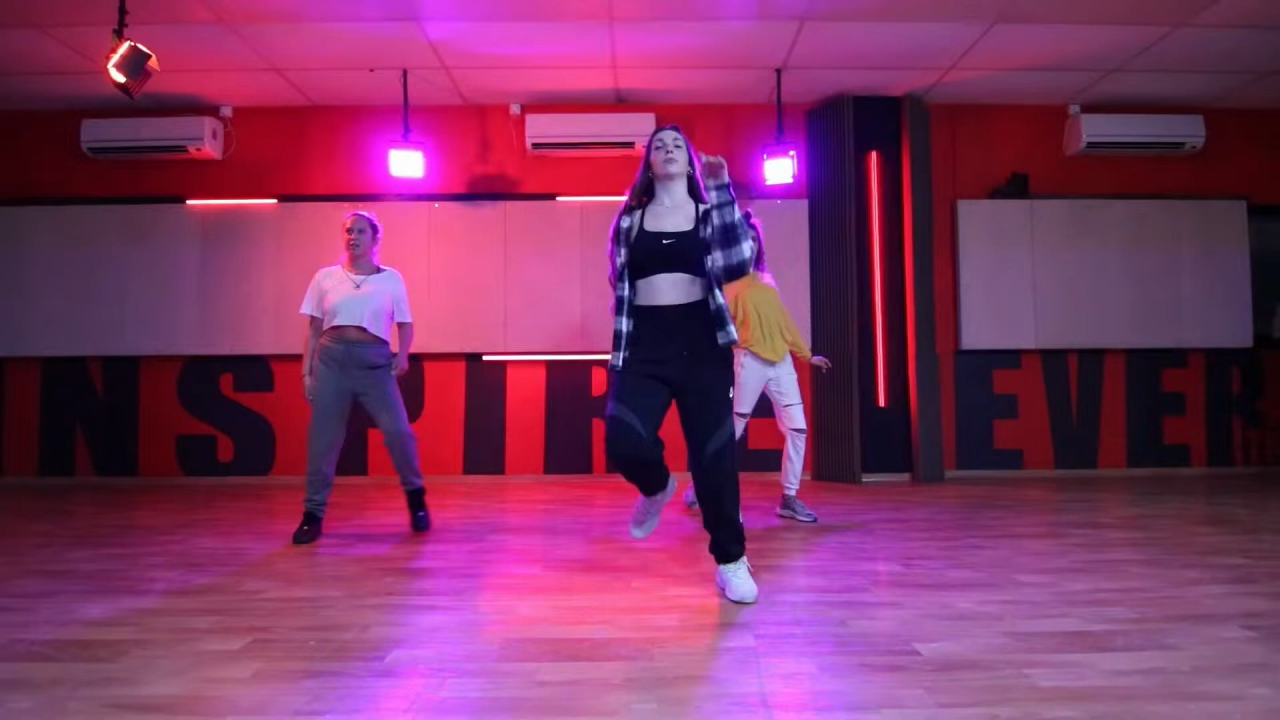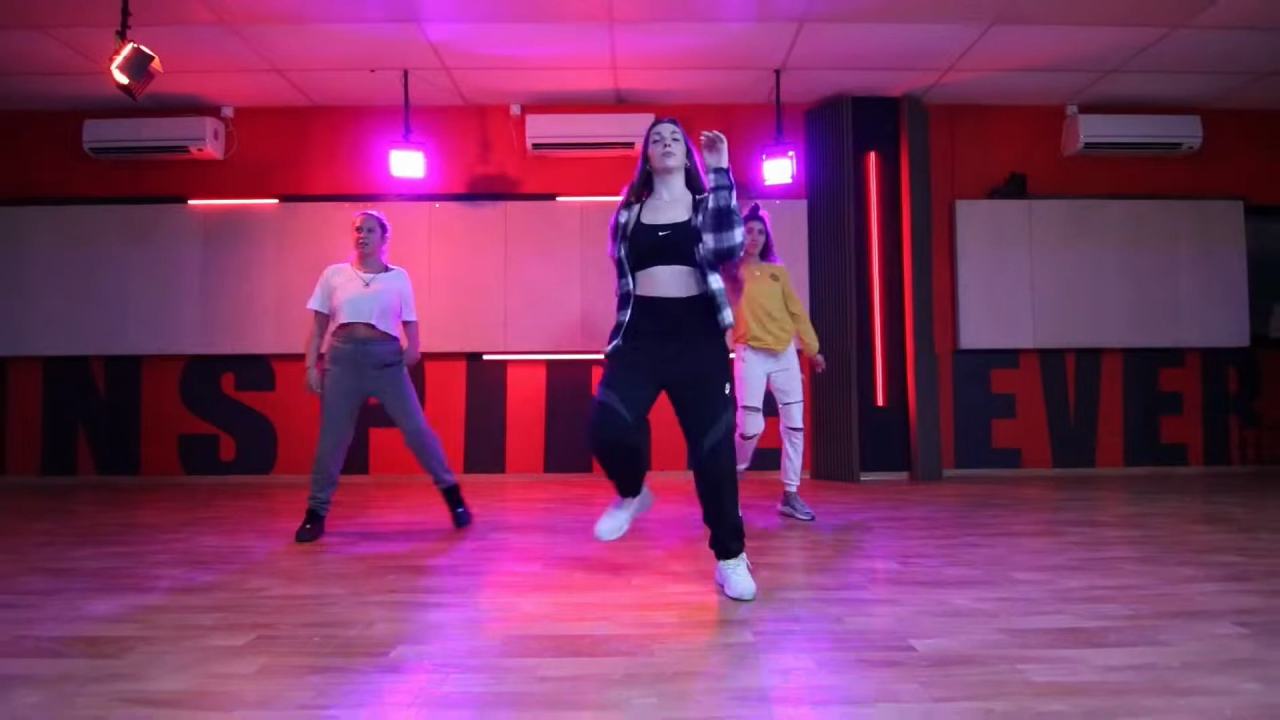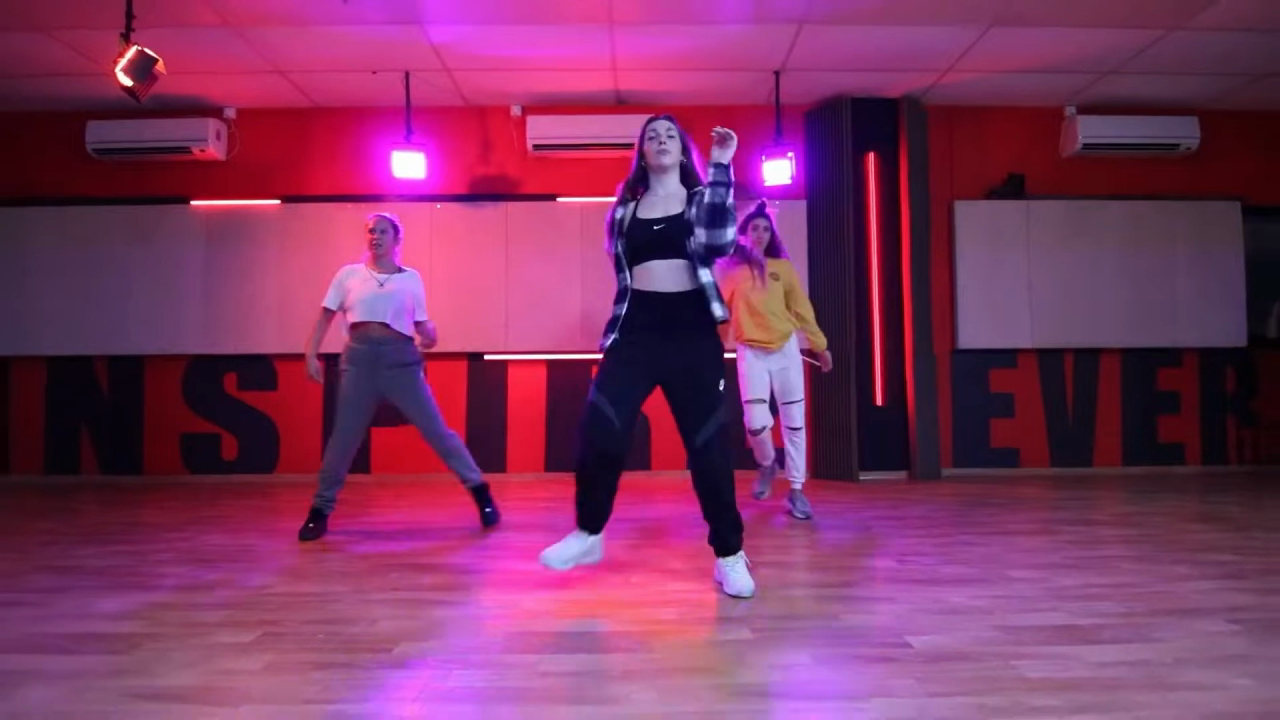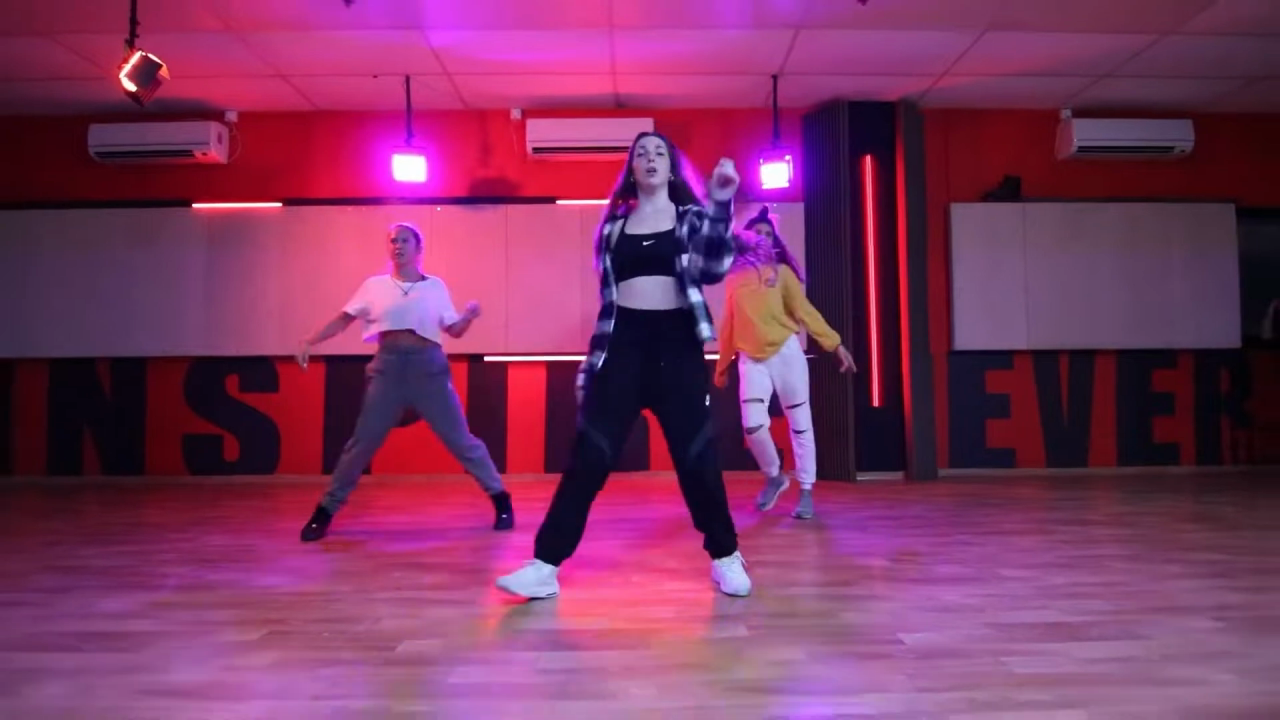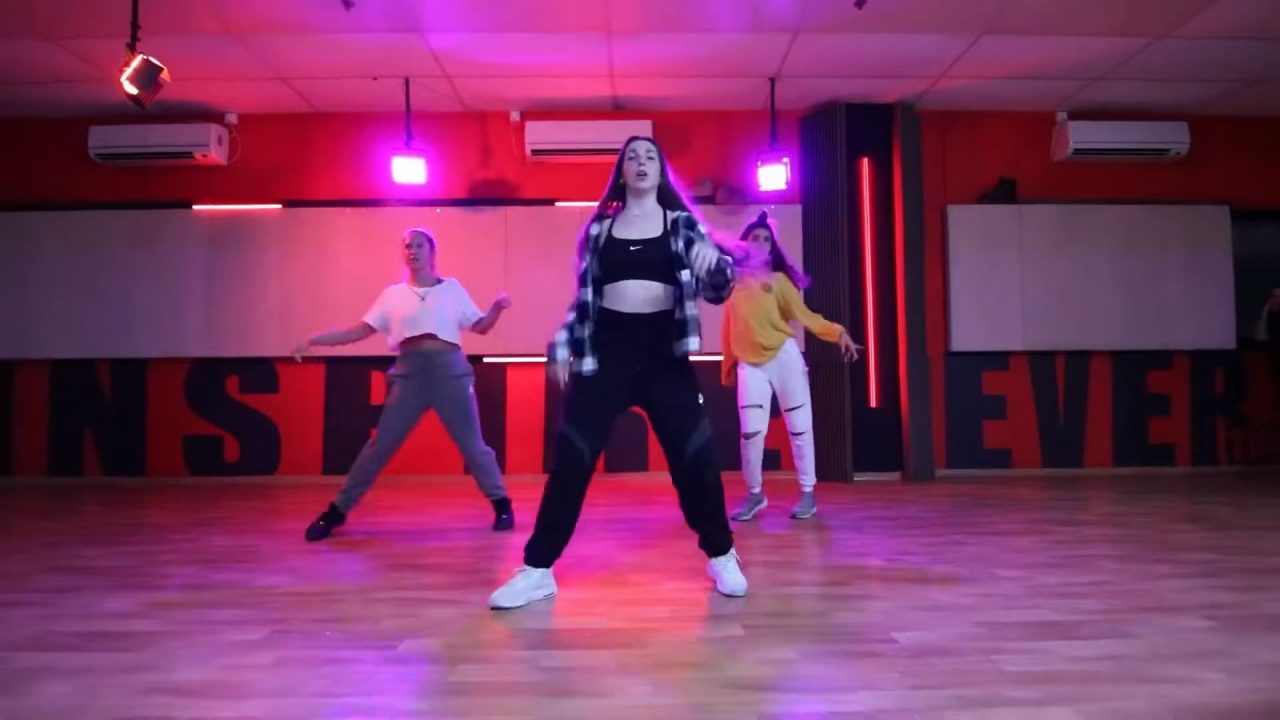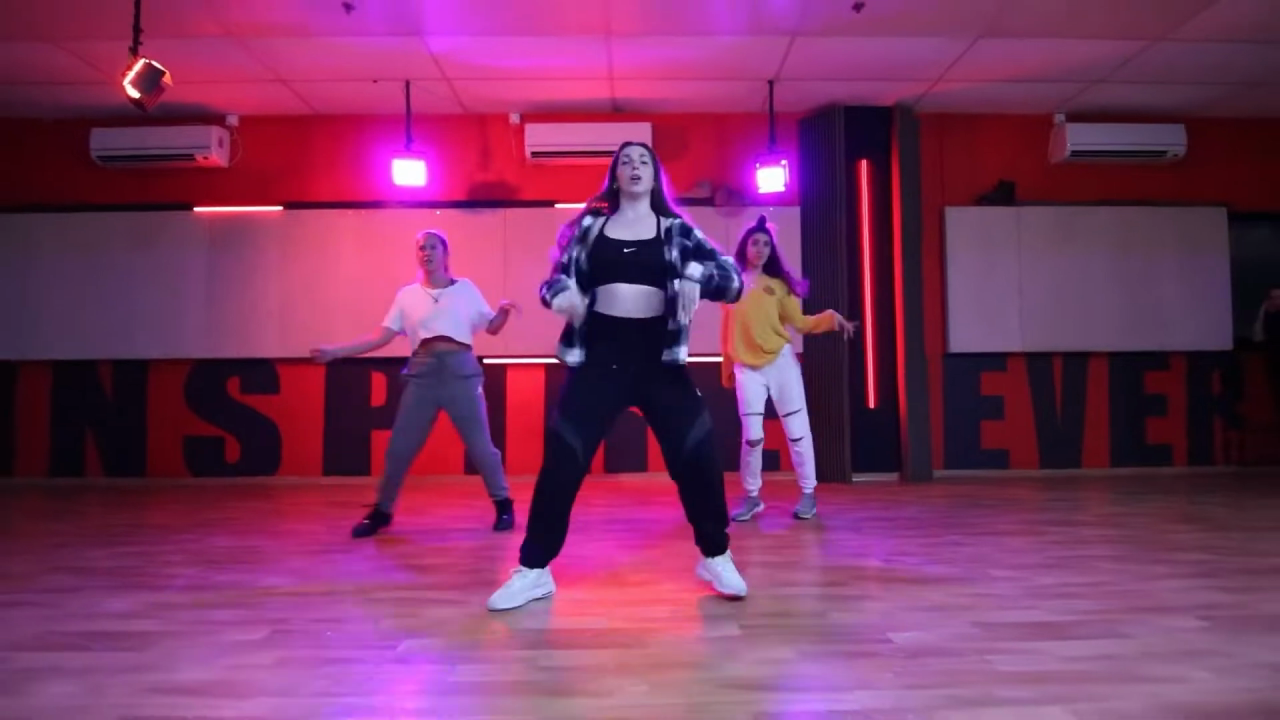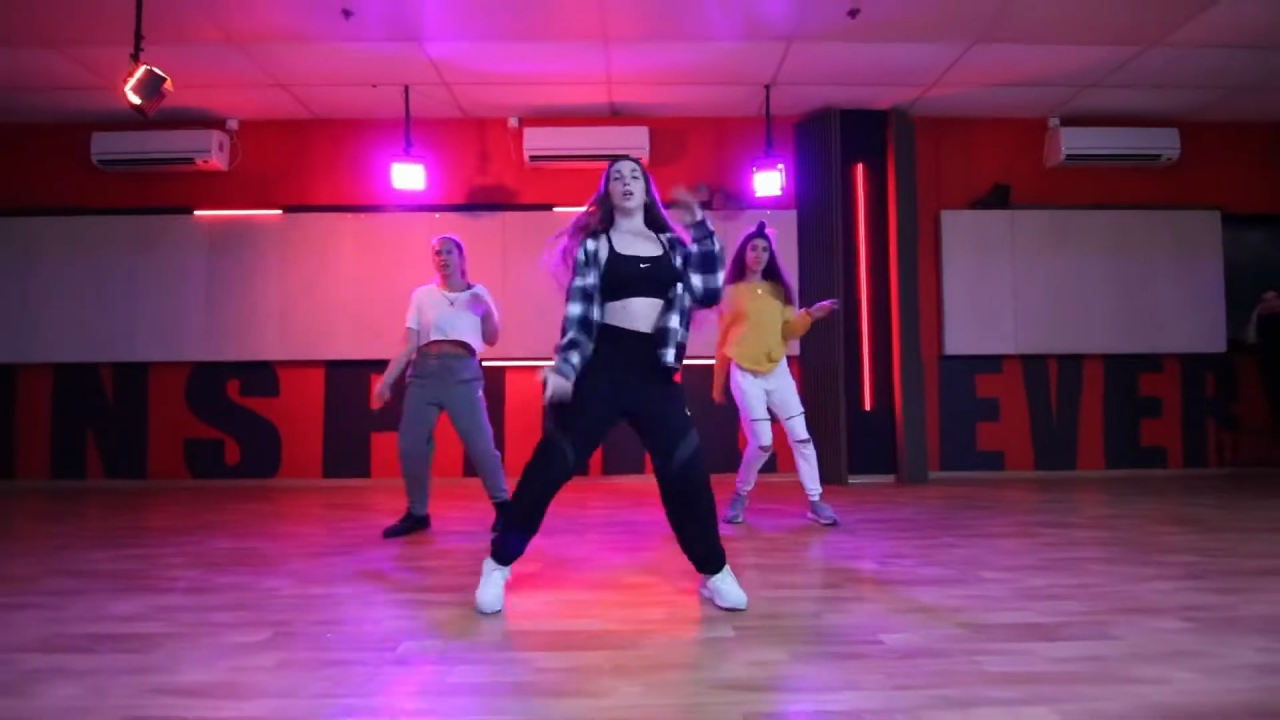
dt=0.1s
person 1, frame 1
left shoulder: (712, 213)
right shoulder: (629, 221)
left elbow: (736, 263)
right elbow: (622, 291)
left wrist: (723, 189)
right wrist: (618, 356)
left hip: (702, 346)
right hip: (645, 348)
left knee: (715, 458)
right knee: (624, 443)
left ankle: (731, 561)
right ankle: (658, 486)
person 1, frame 2
left shoulder: (708, 202)
right shoulder: (629, 214)
left elbow: (726, 249)
right elbow: (623, 283)
left wrist: (718, 171)
right wrist: (615, 345)
left hip: (699, 339)
right hip: (642, 338)
left knee: (713, 451)
right knee: (609, 428)
left ankle: (730, 557)
right ankle: (631, 492)
person 1, frame 3
left shoulder: (702, 198)
right shoulder: (625, 211)
left elbow: (719, 240)
left wrist: (720, 168)
right wrist: (611, 340)
left hip: (692, 333)
right hip: (638, 333)
left knee: (710, 447)
right knee: (601, 431)
left ankle: (728, 555)
right ankle: (587, 534)
person 1, frame 4
left shoulder: (692, 216)
right shoulder: (613, 227)
left elbow: (713, 265)
right elbow: (609, 298)
left wrist: (722, 199)
right wrist: (590, 367)
left hip: (677, 353)
right hip: (621, 352)
left knee: (699, 460)
right knee: (589, 458)
left ankle: (724, 555)
right ankle: (544, 566)
person 1, frame 5
left shoulder: (681, 224)
right shoulder: (601, 226)
left elbow: (718, 286)
right elbow: (586, 293)
left wrist: (712, 262)
right wrist: (563, 344)
left hip: (664, 355)
right hip: (604, 355)
left knee: (696, 459)
right knee: (570, 463)
left ankle: (720, 555)
right ankle: (538, 570)
person 1, frame 6
left shoulder: (676, 230)
right shoulder: (591, 225)
left elbow: (730, 281)
right elbow: (561, 277)
left wrist: (698, 278)
right wrist: (559, 295)
left hip: (659, 358)
right hip: (600, 355)
left knee: (698, 456)
right knee: (563, 460)
left ankle: (715, 556)
right ankle: (533, 570)
person 1, frame 7
left shoulder: (671, 245)
right shoulder: (593, 241)
left elbow: (704, 293)
right elbow: (580, 303)
left wrist: (700, 226)
right wrist: (563, 363)
left hip: (652, 374)
right hip: (597, 370)
left knee: (687, 476)
right knee: (546, 470)
left ankle: (714, 573)
right ankle: (499, 565)
person 2, frame 1
left shoulder: (391, 279)
right shoulder: (325, 277)
left elbow: (405, 325)
right elbow: (310, 327)
left wrist: (403, 355)
right wrist: (308, 371)
left hip: (374, 361)
right hip: (331, 359)
left knee: (397, 430)
right knee: (323, 440)
left ankle: (415, 496)
right ankle: (313, 513)
person 2, frame 2
left shoulder: (399, 278)
right shoulder: (334, 274)
left elbow: (409, 324)
right elbow: (318, 324)
left wrist: (413, 348)
right wrist: (311, 364)
left hip: (386, 359)
right hip: (343, 358)
left knee: (417, 429)
right knee: (332, 438)
left ankle: (451, 491)
right ankle: (317, 511)
person 2, frame 3
left shoulder: (411, 279)
right shoulder: (348, 275)
left elbow: (422, 324)
right elbow: (326, 316)
left wrist: (429, 336)
right wrist: (312, 352)
left hip: (402, 360)
right hip: (361, 360)
left knee: (435, 430)
right knee: (344, 438)
left ankle: (480, 491)
right ankle: (320, 510)
person 2, frame 4
left shoulder: (435, 286)
right shoulder: (373, 286)
left elbow: (453, 330)
right elbow: (343, 319)
left wrist: (469, 316)
right wrist: (310, 341)
left hip: (428, 368)
right hip: (388, 368)
left knee: (459, 438)
right knee: (364, 442)
left ankle: (499, 497)
right ankle: (326, 509)
person 2, frame 5
left shoulder: (452, 288)
right shoulder: (393, 295)
left elbow: (480, 327)
right elbow: (361, 330)
left wrist: (497, 310)
right wrist: (315, 339)
left hip: (452, 370)
right hip: (411, 373)
left knee: (472, 445)
right knee: (380, 445)
left ankle: (500, 503)
right ankle: (338, 510)
person 2, frame 6
left shoulder: (466, 288)
right shoulder: (407, 295)
left elbow: (492, 327)
right elbow: (382, 337)
left wrist: (503, 312)
right wrist: (336, 352)
left hip: (461, 371)
right hip: (422, 373)
left knee: (480, 446)
right knee: (400, 447)
left ankle: (503, 504)
right ankle: (382, 510)
person 2, frame 7
left shoulder: (478, 293)
right shoulder: (422, 295)
left elbow: (491, 339)
right elbow: (409, 342)
left wrist: (487, 313)
right wrist: (387, 379)
left hip: (464, 375)
right hip: (424, 374)
left knee: (481, 446)
right knee: (411, 447)
left ankle: (503, 506)
right ankle: (417, 513)
person 3, frame 1
left shoulder: (765, 279)
right shoulder: (726, 282)
left wrist: (806, 354)
left hip: (781, 362)
right hip: (748, 361)
left knee: (797, 429)
right knee: (730, 431)
left ankle: (789, 497)
person 3, frame 2
left shoulder: (777, 270)
right shoulder: (731, 274)
left elbow: (795, 311)
left wrist: (813, 349)
left hip: (786, 355)
right hip: (751, 355)
left knee: (794, 426)
right knee: (749, 428)
left ankle: (790, 495)
person 3, frame 3
left shoulder: (780, 267)
right shoulder: (730, 273)
left elbow: (801, 308)
left wrist: (820, 345)
left hip: (785, 352)
right hip: (750, 353)
left knee: (794, 423)
right knee: (757, 424)
left ankle: (796, 491)
right ankle: (768, 466)
person 3, frame 4
left shoulder: (782, 272)
right shoulder: (735, 277)
left elbow: (804, 312)
right elbow: (729, 324)
left wrist: (835, 344)
right wrist: (722, 366)
left hip: (786, 353)
right hip: (752, 359)
left knee: (800, 425)
right knee: (753, 425)
left ankle: (807, 492)
right ankle: (774, 478)
person 3, frame 5
left shoulder: (780, 280)
right shoulder: (735, 280)
left elbow: (802, 316)
right elbow: (730, 327)
left wrist: (838, 334)
right wrist: (727, 367)
left hip: (784, 358)
right hip: (750, 365)
left knee: (799, 428)
right knee: (750, 431)
left ankle: (807, 494)
right ankle: (755, 495)
person 3, frame 6
left shoulder: (778, 285)
left elbow: (799, 321)
right elbow: (729, 330)
left wrist: (831, 319)
right wrist: (727, 371)
left hip: (781, 363)
right hip: (747, 369)
left knee: (797, 432)
right knee: (752, 437)
left ankle: (808, 495)
right ankle: (752, 497)
person 3, frame 7
left shoulder: (778, 290)
right shoulder: (734, 292)
left elbow: (789, 329)
right elbow: (724, 340)
left wrist: (813, 313)
right wrist: (718, 385)
left hip: (778, 372)
right hip: (744, 374)
left knee: (800, 438)
right knee: (762, 442)
left ankle: (815, 502)
right ankle: (740, 495)
